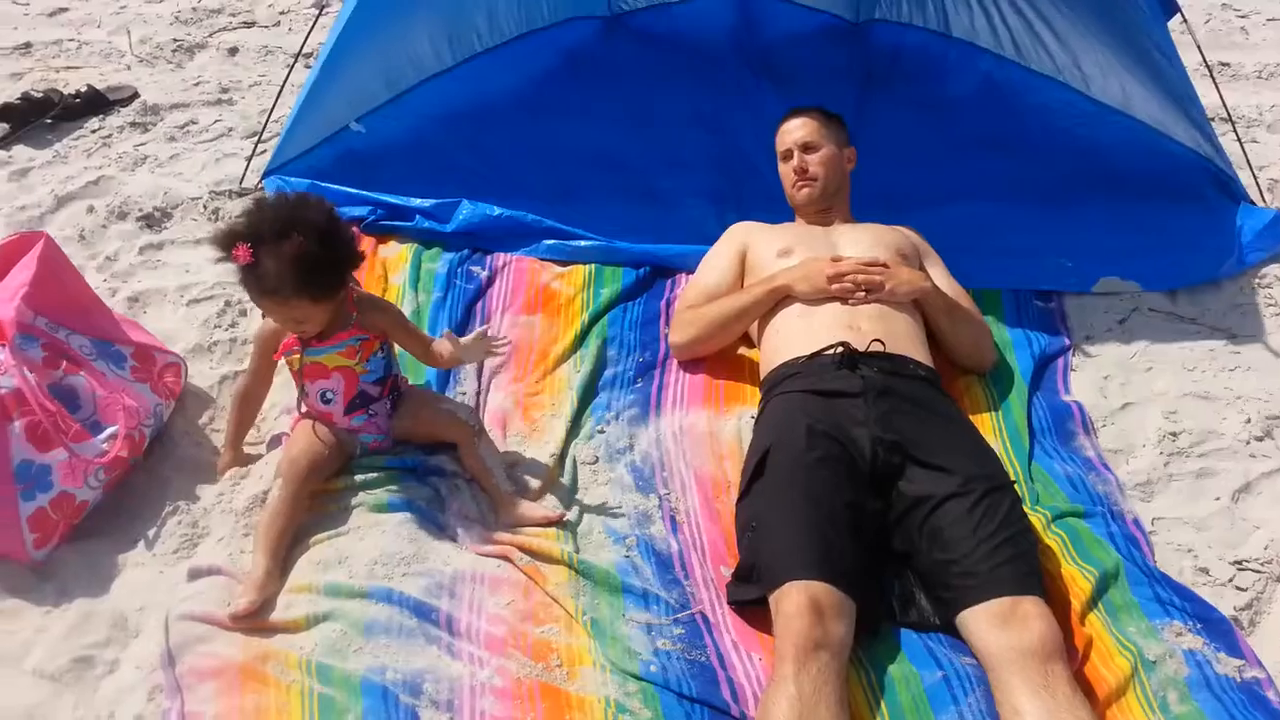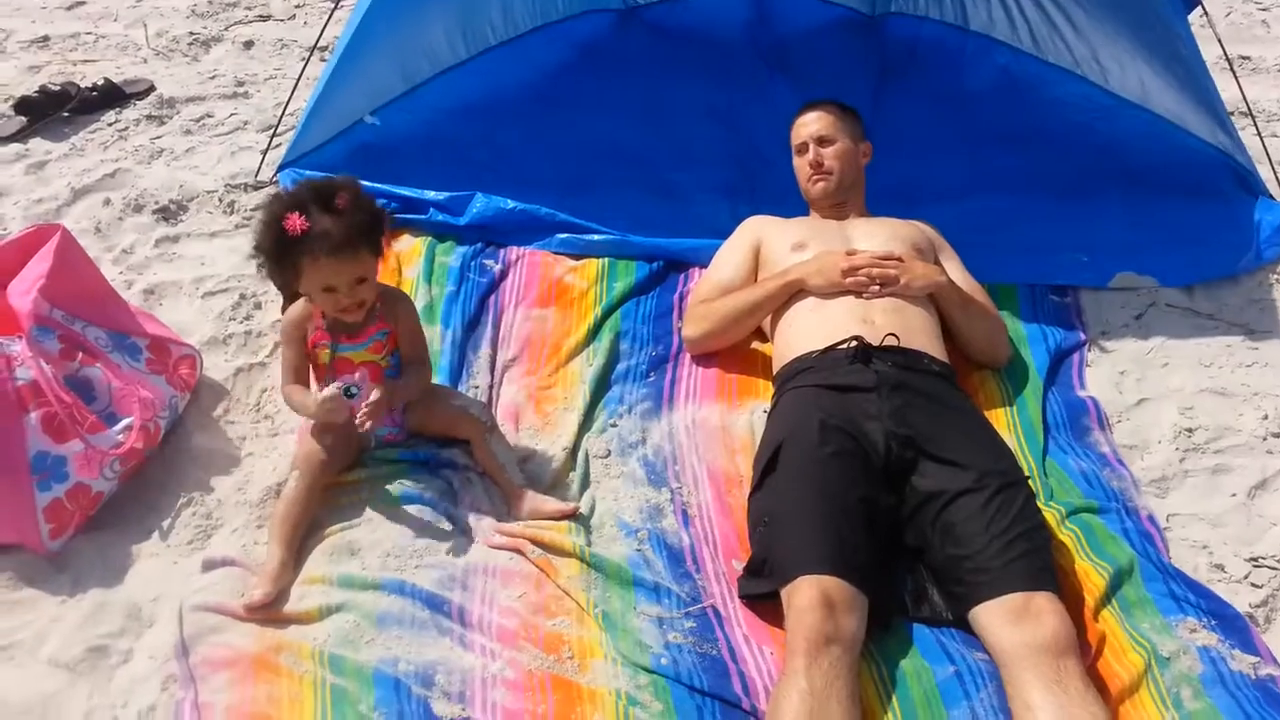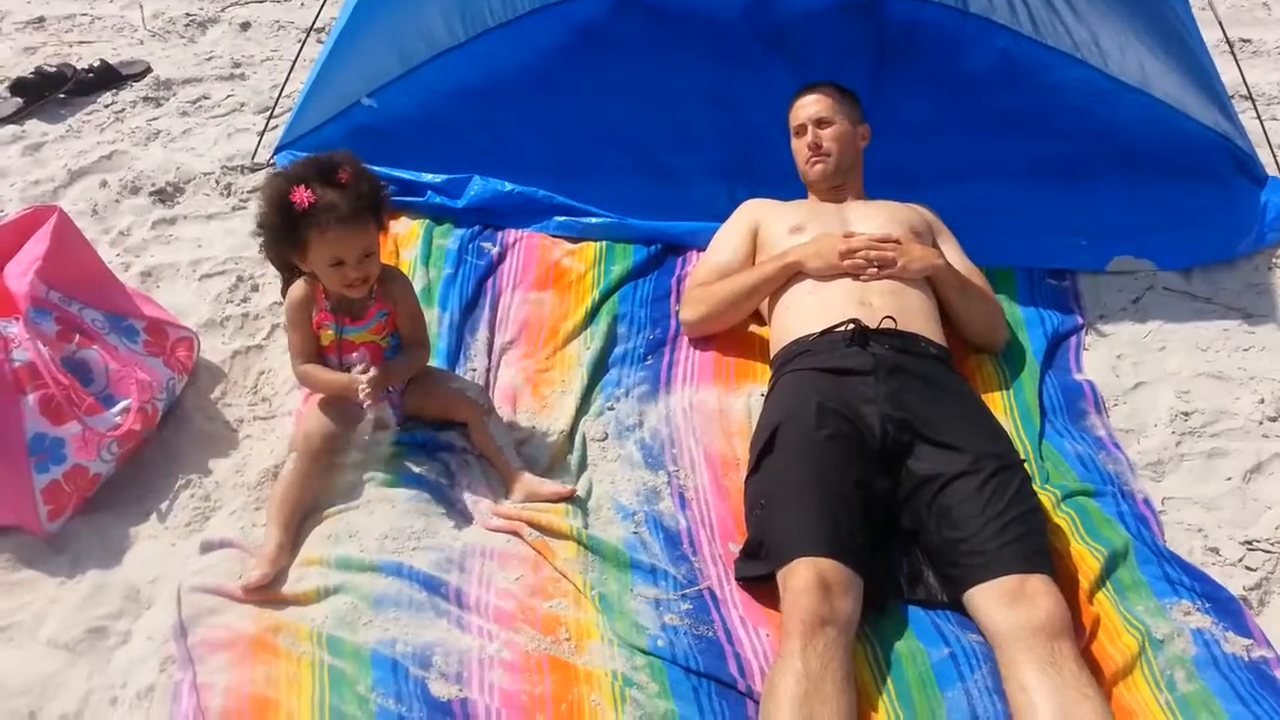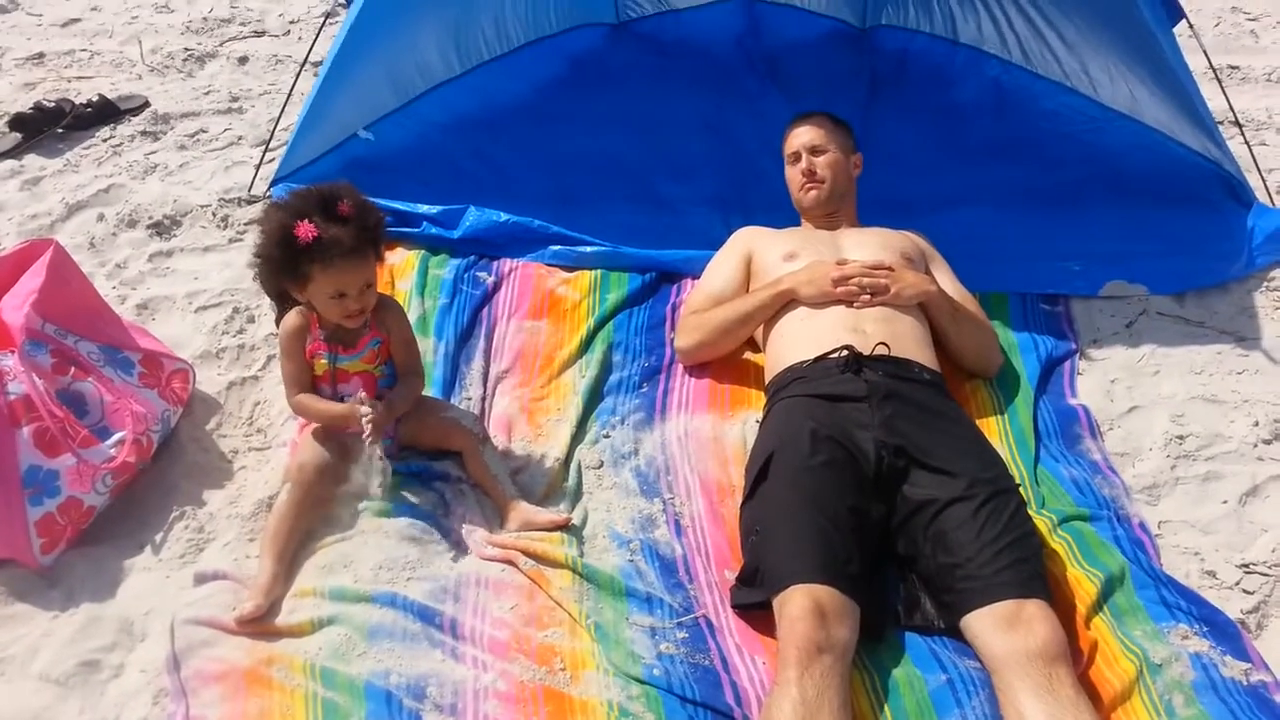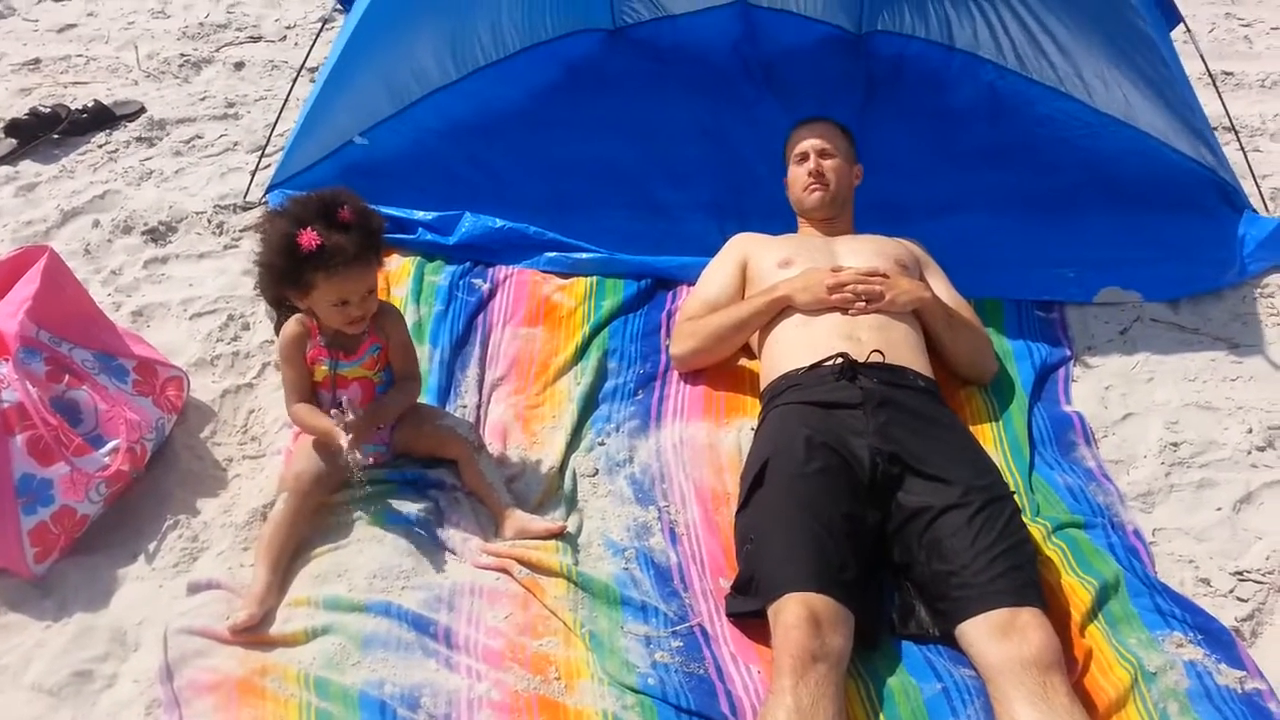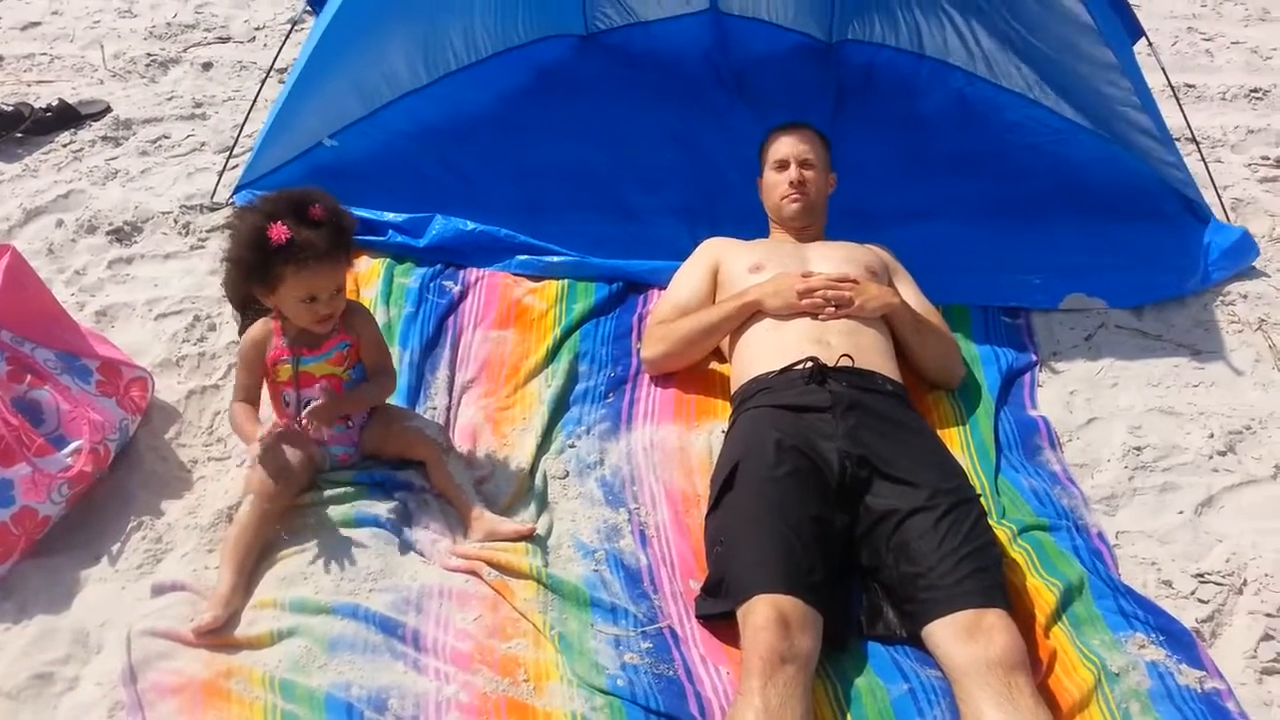
dt=0.4s
person 1, frame 1
left shoulder: (904, 239)
right shoulder: (750, 236)
left elbow: (981, 352)
right elbow: (682, 334)
left wrist: (921, 288)
right wrist: (785, 284)
left hip: (920, 406)
right hip: (807, 404)
left knee: (1028, 635)
right knee: (807, 629)
person 1, frame 2
left shoulder: (920, 233)
right shoulder: (764, 230)
left elbow: (995, 348)
right elbow: (696, 329)
left wrist: (938, 283)
right wrist: (799, 278)
left hip: (935, 401)
right hip: (820, 399)
left knee: (1042, 632)
right knee: (820, 623)
person 1, frame 3
left shoulder: (917, 215)
right shoulder: (763, 212)
left elbow: (994, 331)
right elbow: (693, 311)
left wrist: (934, 265)
right wrist: (797, 260)
left hip: (930, 382)
right hip: (818, 380)
left knee: (1037, 616)
right knee: (815, 608)
person 1, frame 4
left shoulder: (910, 244)
right shoulder: (755, 241)
left elbow: (987, 357)
right elbow: (689, 339)
left wrist: (928, 292)
right wrist: (790, 287)
left hip: (925, 409)
right hip: (812, 407)
left knee: (1033, 640)
right knee: (811, 632)
person 1, frame 5
left shoulder: (905, 250)
right shoulder: (752, 246)
left elbow: (982, 363)
right elbow: (683, 346)
left wrist: (921, 299)
right wrist: (786, 293)
left hip: (919, 416)
right hip: (807, 415)
left knee: (1028, 649)
right knee: (806, 641)
person 1, frame 6
left shoulder: (874, 257)
right shoulder: (723, 252)
left elbow: (950, 368)
right elbow: (655, 349)
left wrist: (889, 305)
right wrist: (757, 299)
left hip: (890, 422)
right hip: (778, 419)
left knee: (994, 650)
right knee: (775, 642)
person 2, frame 1
left shoulder: (371, 312)
right shoulder: (273, 332)
left elbow: (428, 350)
right elbow: (252, 388)
left wrist: (458, 352)
right wrist: (233, 447)
left hip: (392, 407)
right hip: (326, 426)
left knee: (464, 425)
right knee: (290, 476)
left ankle: (506, 500)
right ankle: (264, 571)
person 2, frame 2
left shoulder: (395, 305)
right shoulder: (299, 320)
left elbow: (419, 369)
right elbow: (291, 386)
left wrist: (387, 397)
right wrist: (313, 405)
left hip: (403, 404)
right hip: (338, 419)
left knee: (477, 418)
right knee: (306, 468)
left ankle: (520, 494)
right ankle: (278, 562)
person 2, frame 3
left shoulder: (394, 285)
right shoulder: (301, 299)
left elbow: (418, 349)
right elbow: (304, 368)
left wrist: (383, 377)
right wrist: (351, 384)
left hip: (402, 383)
right hip: (339, 397)
left knee: (474, 401)
right knee: (306, 449)
left ankle: (517, 477)
right ankle: (275, 544)
person 2, frame 4
left shoulder: (388, 313)
right shoulder: (296, 328)
left elbow: (413, 378)
right elbow: (298, 397)
left wrist: (386, 413)
right wrist: (350, 415)
left hip: (396, 414)
right hip: (334, 428)
left knee: (468, 429)
right knee: (302, 477)
left ankle: (512, 506)
right ankle: (270, 574)
person 2, frame 5
left shoulder: (387, 319)
right shoulder: (296, 334)
left elbow: (409, 382)
right elbow: (298, 406)
left wrist: (375, 416)
right wrist: (337, 429)
left hip: (392, 421)
right hip: (329, 434)
left knee: (464, 437)
right knee: (298, 485)
left ankle: (507, 514)
right ankle: (264, 584)
person 2, frame 6
left shoulder: (356, 320)
right shoulder: (261, 339)
left elbow: (383, 377)
right elbow: (243, 402)
left wrist: (349, 399)
right wrist: (255, 437)
left hip: (363, 423)
right hip: (299, 439)
left knee: (432, 441)
right knee: (263, 491)
left ankle: (476, 516)
right ankle: (229, 587)
